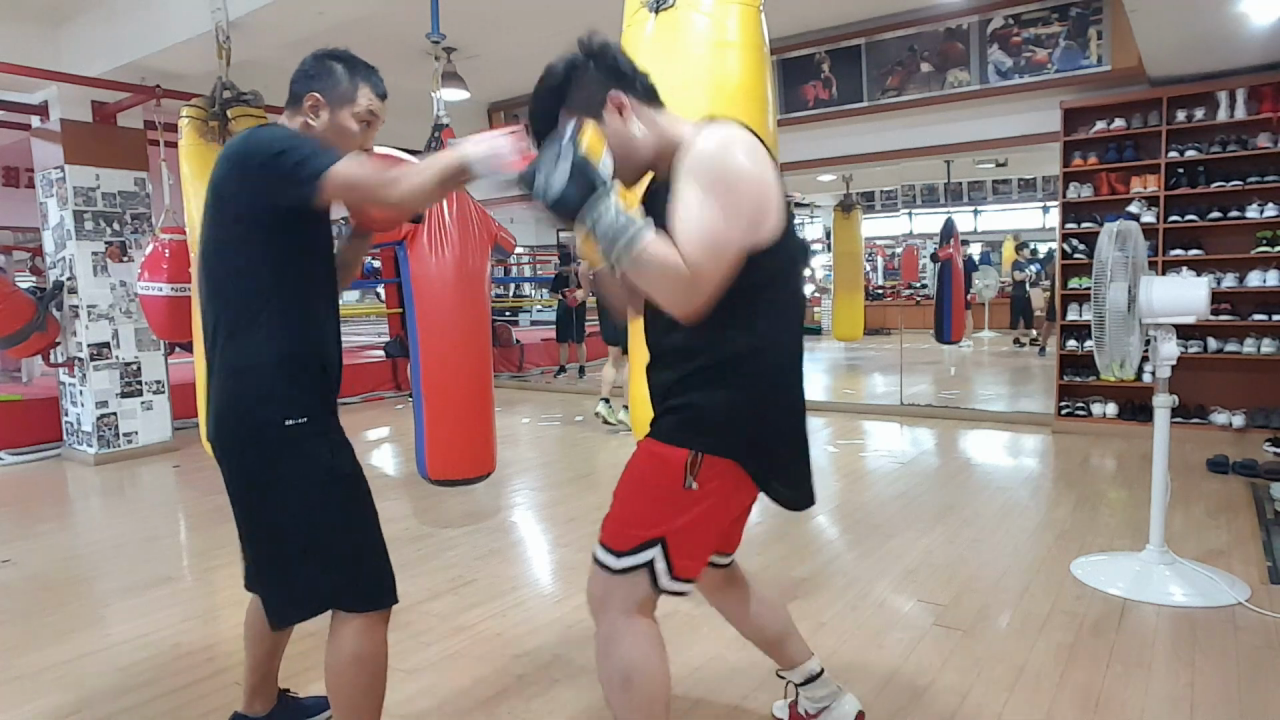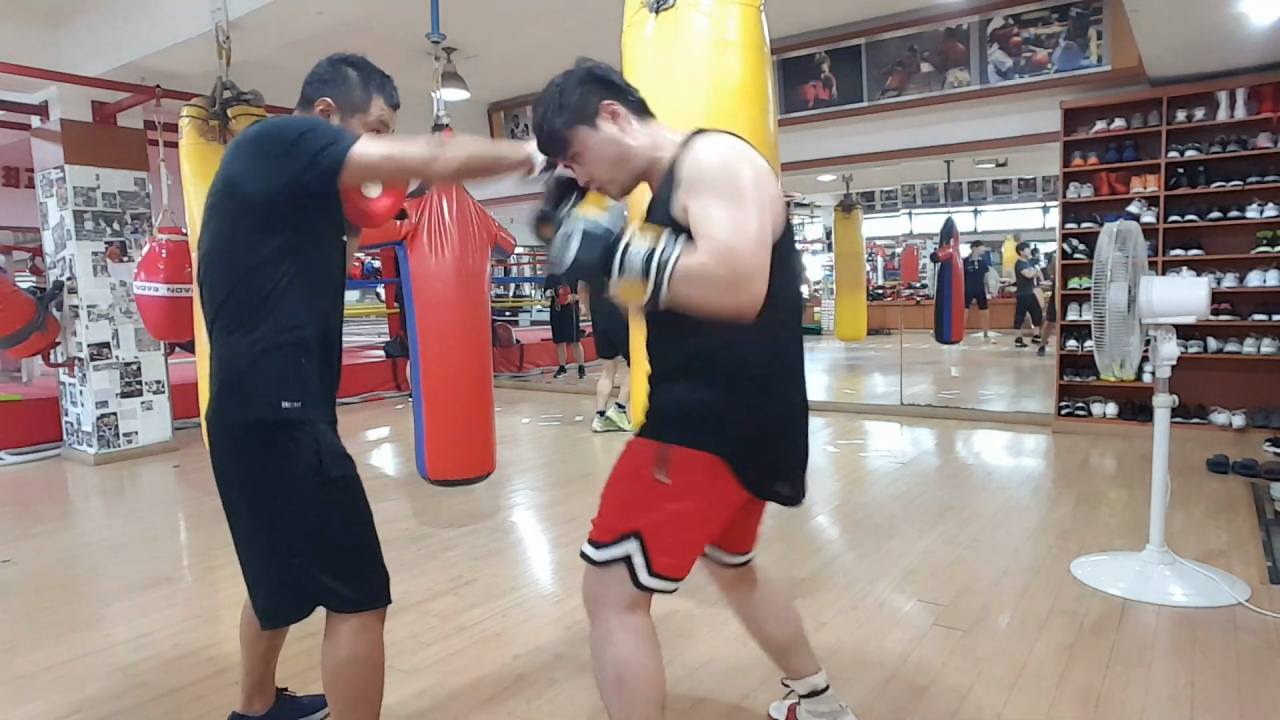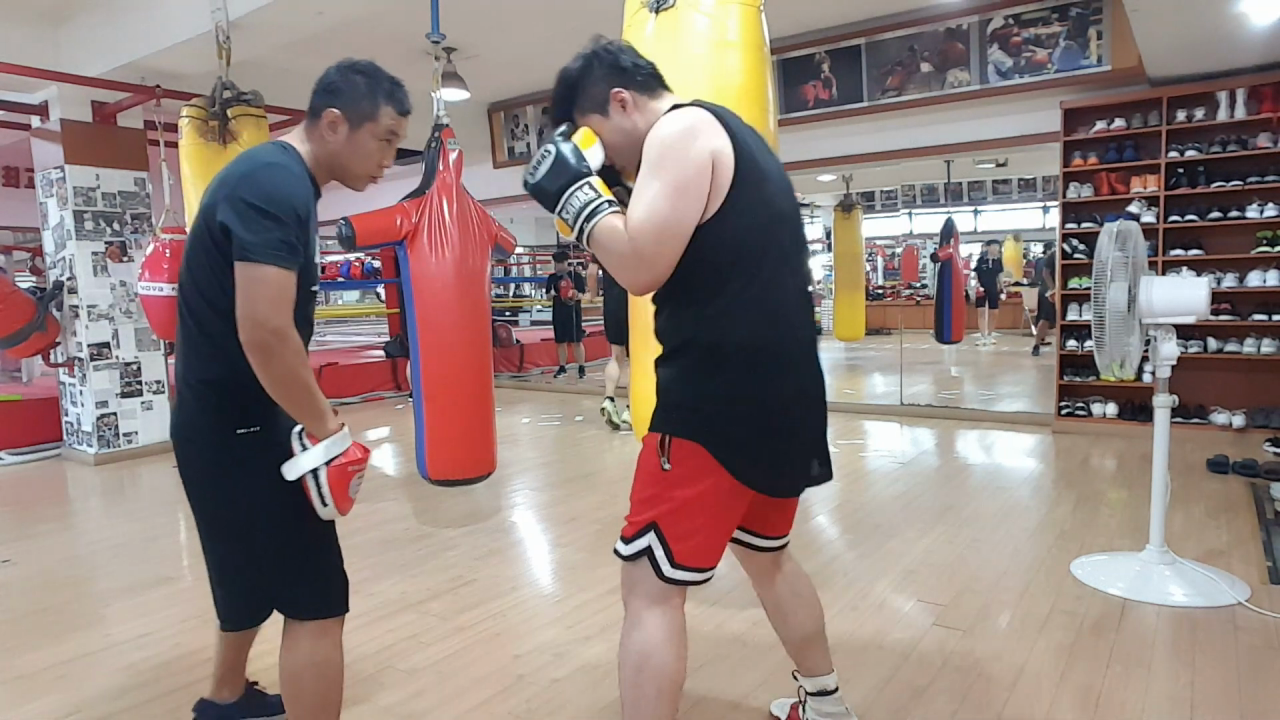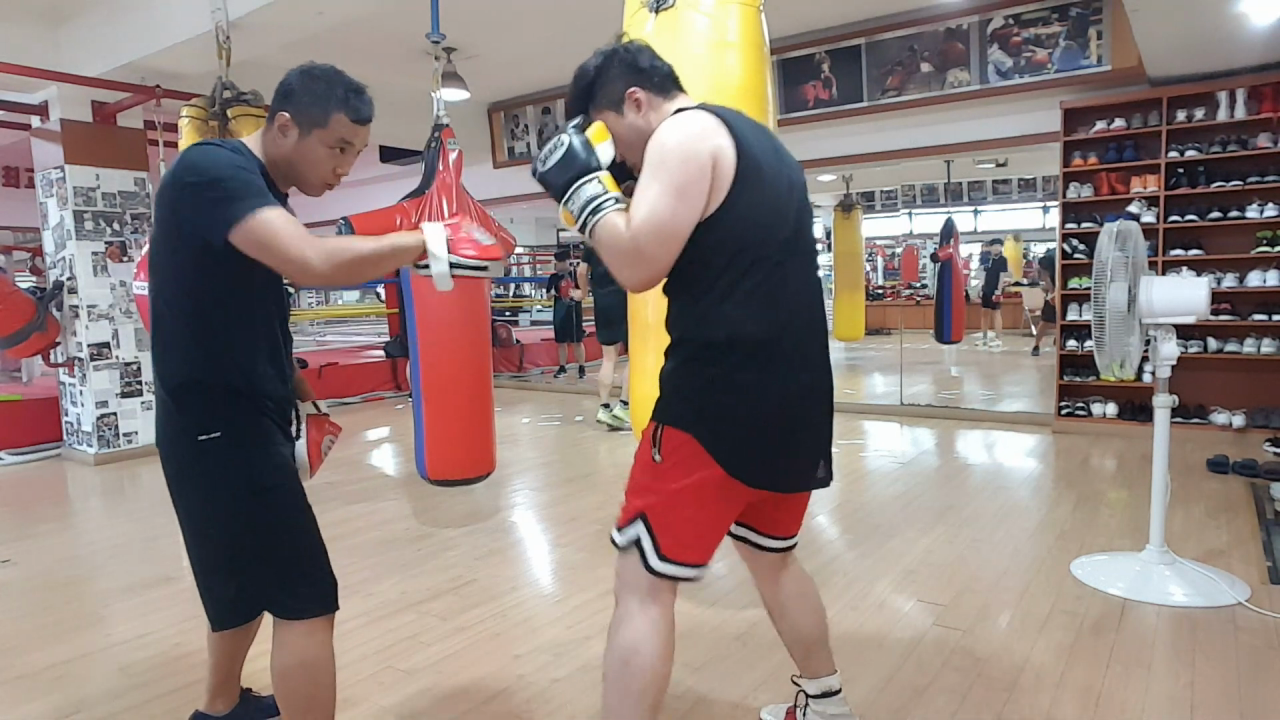
dt=1s
person 1, frame 1
left shoulder: (717, 152)
right shoulder: (672, 182)
left elbow: (685, 294)
right elbow: (637, 301)
left wrist: (593, 205)
right wrist: (585, 208)
left hip: (719, 420)
right hip: (733, 412)
left knee: (617, 596)
right knee: (710, 568)
person 1, frame 2
left shoulder: (716, 160)
right shoulder: (666, 197)
left elbow: (739, 289)
right elbow: (659, 303)
left wrist: (616, 252)
right wrist: (580, 233)
left hip: (711, 419)
right hip: (736, 415)
left knee: (612, 595)
right knee: (730, 564)
person 1, frame 3
left shoulder: (681, 130)
right shoulder: (731, 132)
left elbow: (641, 268)
left wrist: (575, 192)
right wrist: (594, 190)
left hip: (714, 399)
right hip: (777, 393)
left knee: (648, 587)
right knee: (765, 552)
person 1, frame 4
left shoulder: (684, 133)
right shoulder: (753, 137)
left elbow: (638, 265)
left wrist: (583, 185)
left hip: (720, 394)
right hip: (793, 391)
left knee: (643, 582)
right knee: (772, 555)
person 2, frame 1
left shoulder: (276, 169)
right shoulder: (269, 151)
left elbow: (316, 283)
right elbow: (393, 192)
left wrist: (363, 235)
right wrist: (471, 154)
left hip: (260, 413)
right hip: (283, 418)
left knee: (284, 575)
right knee: (363, 596)
person 2, frame 2
left shoulder: (283, 176)
right shoulder: (282, 144)
right elbow: (431, 163)
left wrist: (350, 238)
right wrist: (525, 155)
left hip: (258, 410)
right hip: (276, 410)
left knee: (283, 572)
right knee: (357, 594)
person 2, frame 3
left shoulder: (278, 178)
right shoulder: (274, 183)
right elbow: (265, 333)
left wrist: (309, 420)
right wrist: (327, 429)
left hip: (231, 417)
right hip: (239, 423)
left knee: (260, 573)
right knee: (316, 601)
person 2, frame 4
left shoulder: (260, 193)
right shoulder: (212, 170)
right elbow: (309, 263)
left wrist: (296, 393)
right wrist: (420, 241)
left hip: (241, 419)
right hip: (219, 426)
left knee: (247, 577)
right knee: (305, 600)
